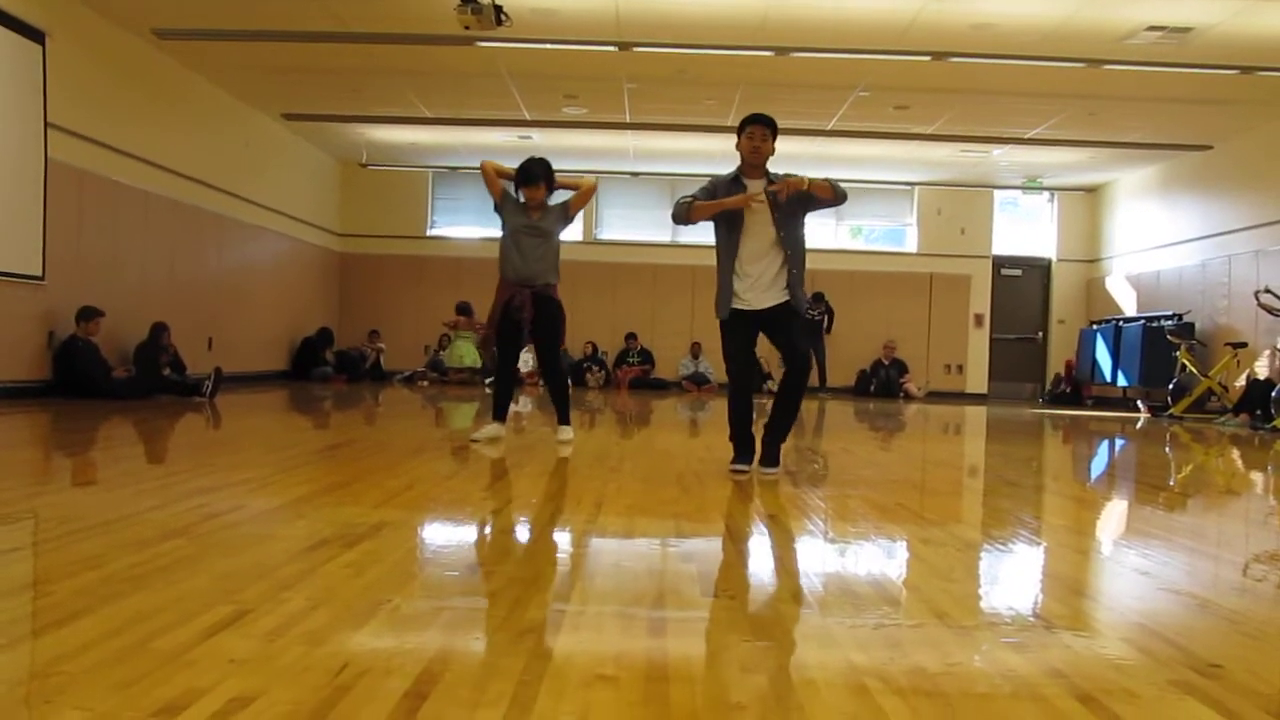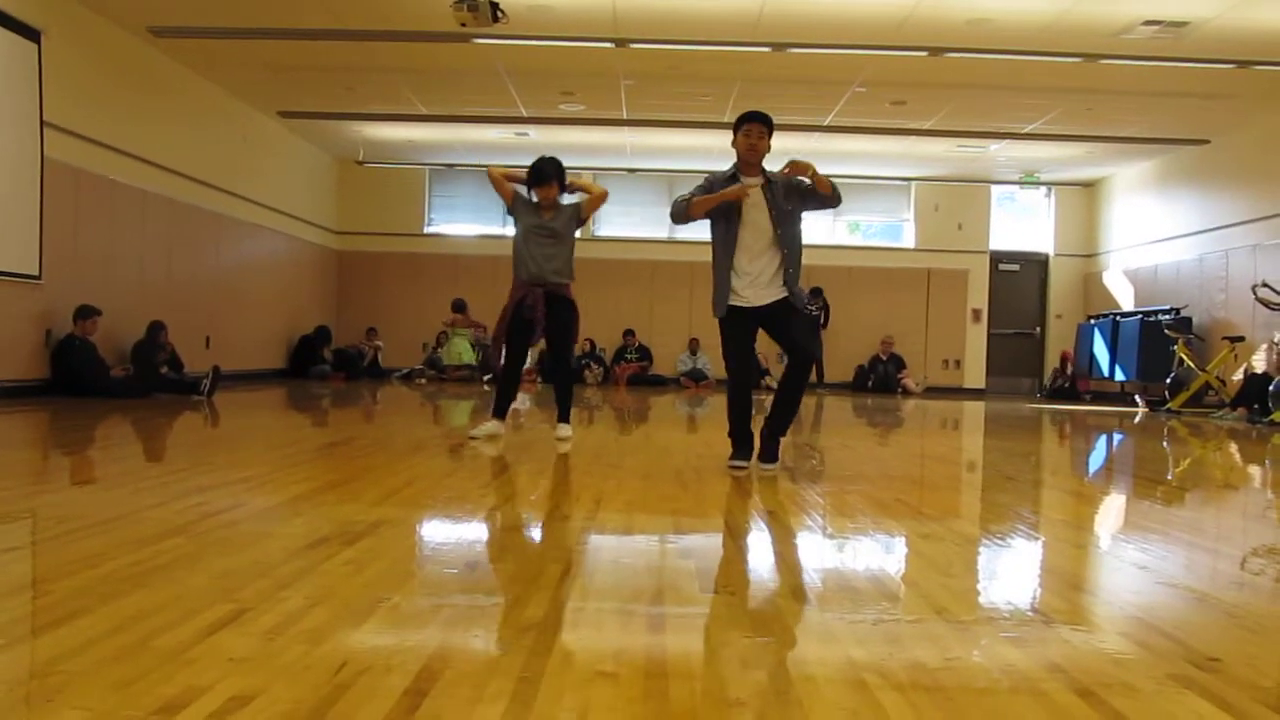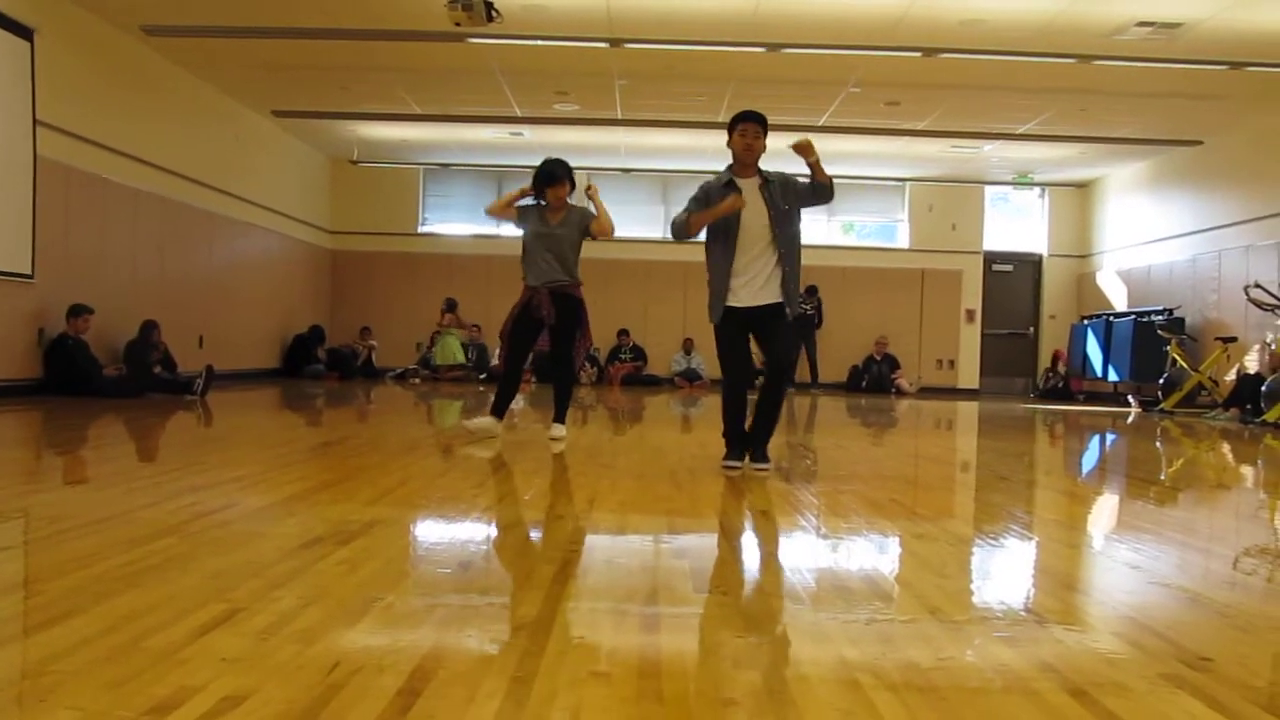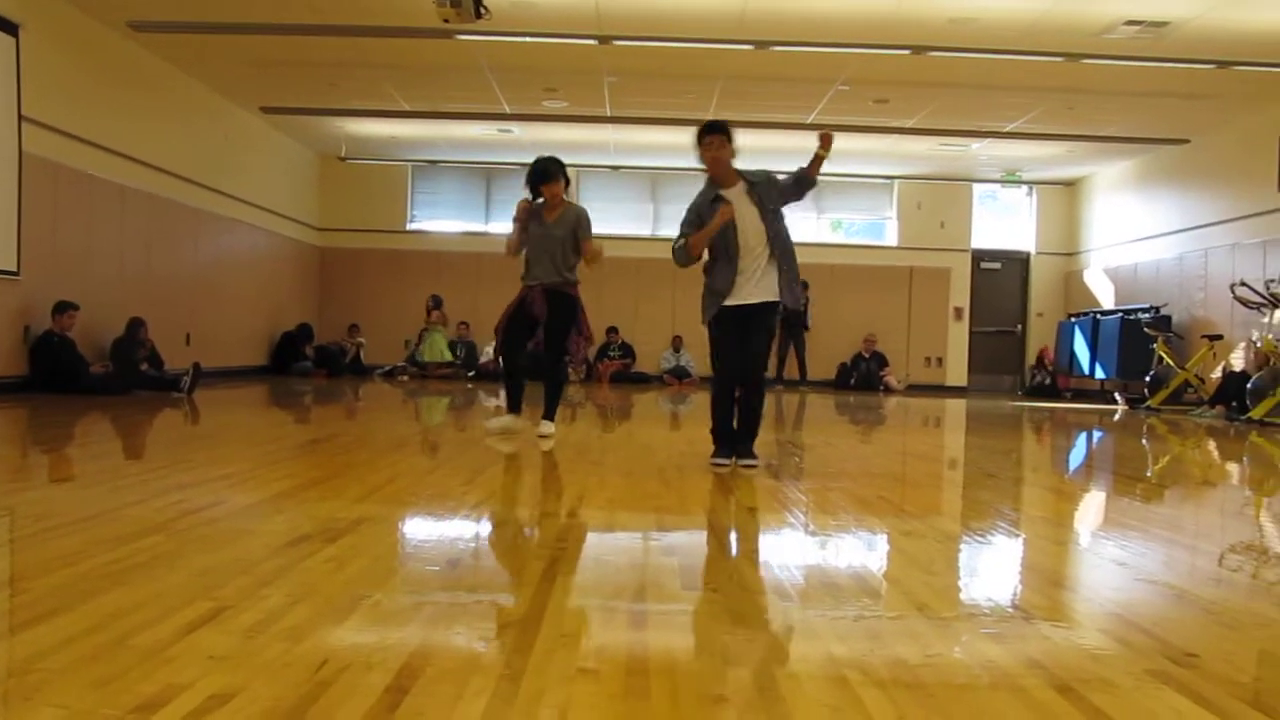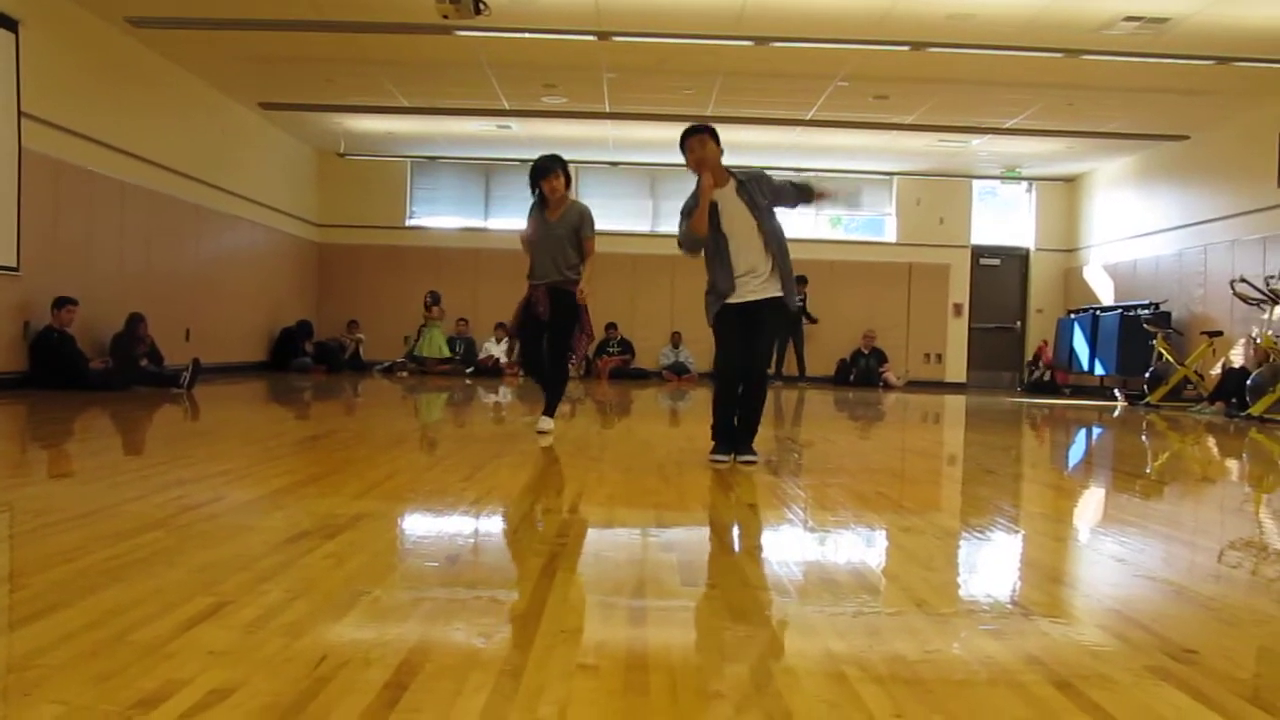
dt=0.2s
person 1, frame 1
left shoulder: (788, 190)
right shoulder: (721, 187)
left elbow: (837, 196)
right elbow: (680, 213)
left wrist: (805, 183)
right wrist: (728, 203)
left hip: (780, 300)
right hip: (736, 304)
left knee: (800, 362)
right knee: (740, 379)
left ankle: (773, 442)
right ankle: (743, 449)
person 1, frame 2
left shoulder: (786, 186)
right shoulder: (717, 184)
left elbow: (831, 199)
right elbow: (678, 213)
left wrist: (811, 173)
right wrist: (724, 196)
left hip: (778, 296)
right hip: (735, 300)
left knee: (804, 356)
right knee: (740, 376)
left ankle: (771, 437)
right ankle: (741, 445)
person 1, frame 3
left shoulder: (782, 186)
right shoulder: (713, 190)
left elbow: (823, 194)
right elbow: (679, 230)
left wrist: (812, 161)
right wrist: (718, 211)
left hip: (771, 300)
right hip: (729, 302)
left knee: (780, 368)
right knee: (734, 376)
left ankle: (758, 444)
right ankle: (734, 444)
person 1, frame 4
left shoulder: (763, 185)
right shoulder: (702, 204)
left elbow: (799, 185)
right elbow: (682, 257)
left wrist: (820, 155)
right wrist: (713, 224)
left hip: (764, 298)
right hip: (724, 302)
left knee: (753, 372)
right knee: (725, 373)
left ankle: (744, 443)
right ankle: (723, 442)
person 1, frame 5
left shoulder: (756, 181)
right shoulder: (696, 203)
left elbow: (793, 192)
right elbow: (691, 245)
left wrist: (828, 195)
right wrist: (706, 191)
left hip: (768, 294)
right hip: (728, 299)
left knee: (756, 370)
right knee: (728, 369)
left ankle: (745, 440)
right ankle: (722, 439)
person 2, frame 1
left shoulder: (559, 213)
right shoulder: (509, 207)
left elbow: (590, 186)
right elbow: (486, 167)
left wrist: (559, 182)
right wrist: (516, 175)
left hip: (545, 297)
right hip: (511, 295)
left knee: (550, 363)
right knee: (505, 361)
left ankle: (564, 424)
right ankle: (498, 422)
person 2, frame 2
left shoulder: (572, 212)
right shoulder: (521, 207)
left elbow: (601, 194)
right elbow: (493, 173)
left wrist: (578, 185)
right wrist: (525, 178)
left hip: (558, 296)
right hip: (524, 294)
left knee: (560, 361)
right knee: (512, 359)
left ankle: (564, 421)
right ankle: (497, 420)
person 2, frame 3
left shoulder: (581, 216)
right shoulder: (530, 213)
left elbow: (606, 232)
right elbow: (492, 211)
left wrist: (595, 199)
right wrist: (521, 193)
left hip: (566, 296)
right hip: (533, 295)
left knee: (563, 360)
right knee: (513, 356)
left ankle: (559, 422)
right ankle: (495, 418)
person 2, frame 4
left shoulder: (577, 214)
right shoulder: (530, 213)
left elbow: (586, 255)
right elbow: (512, 252)
left wrist: (595, 255)
right wrist: (518, 221)
left hip: (562, 294)
right hip: (531, 292)
left knee: (555, 358)
right knee: (508, 349)
left ankle: (548, 418)
right ankle: (513, 413)
person 2, frame 5
left shoulder: (579, 212)
right shoulder: (536, 211)
left elbow: (588, 254)
left wrist: (585, 282)
right wrist: (525, 241)
left hip: (565, 293)
right hip: (537, 291)
left knee: (559, 354)
right knee: (529, 353)
left ankle: (548, 414)
right ankle: (553, 399)
